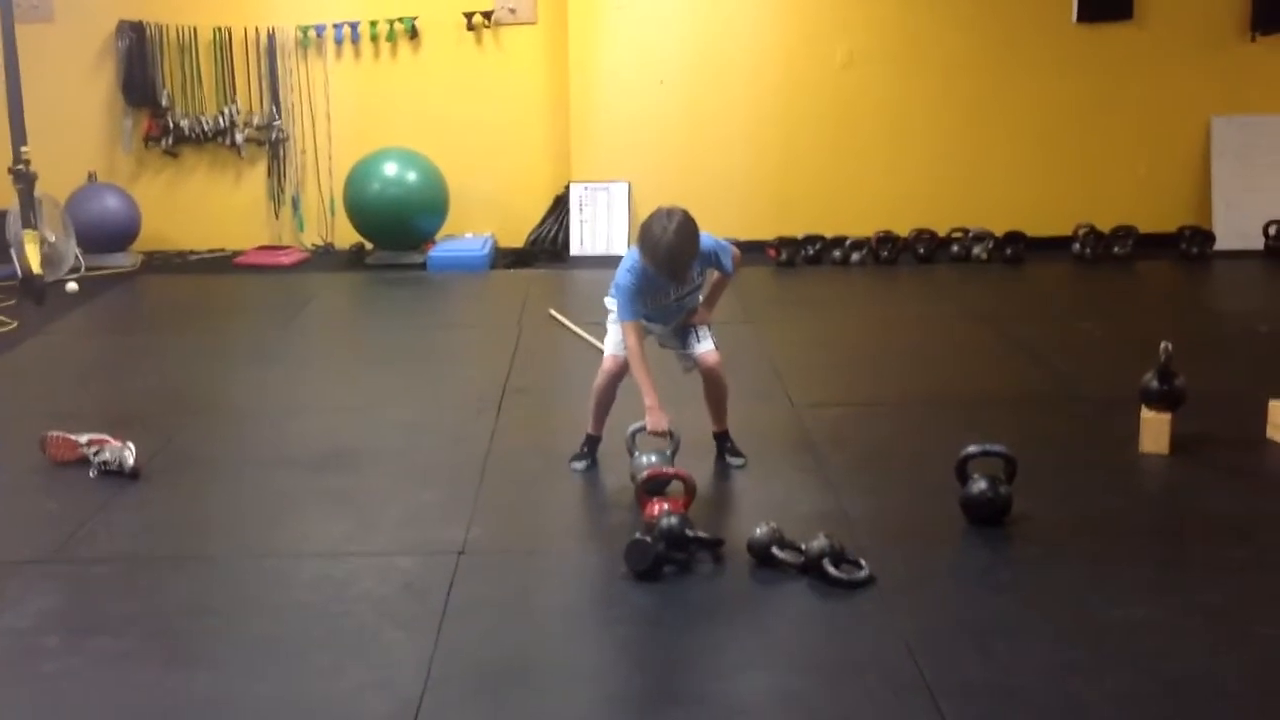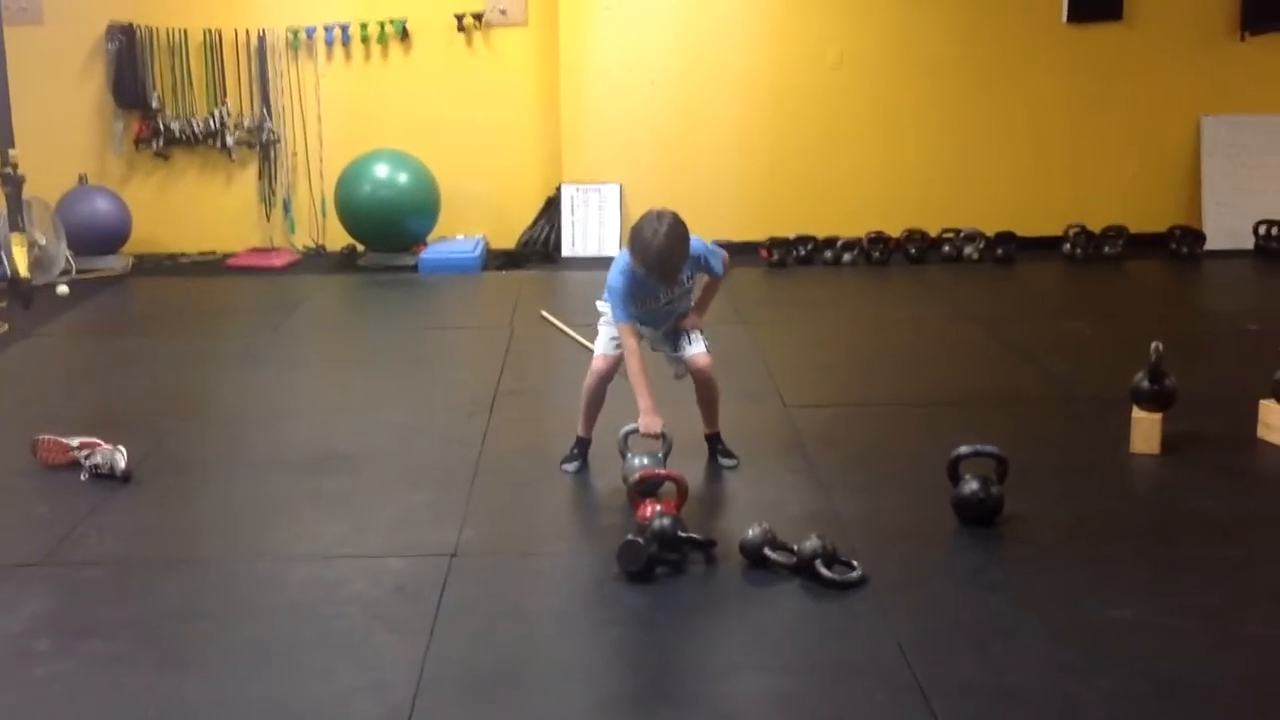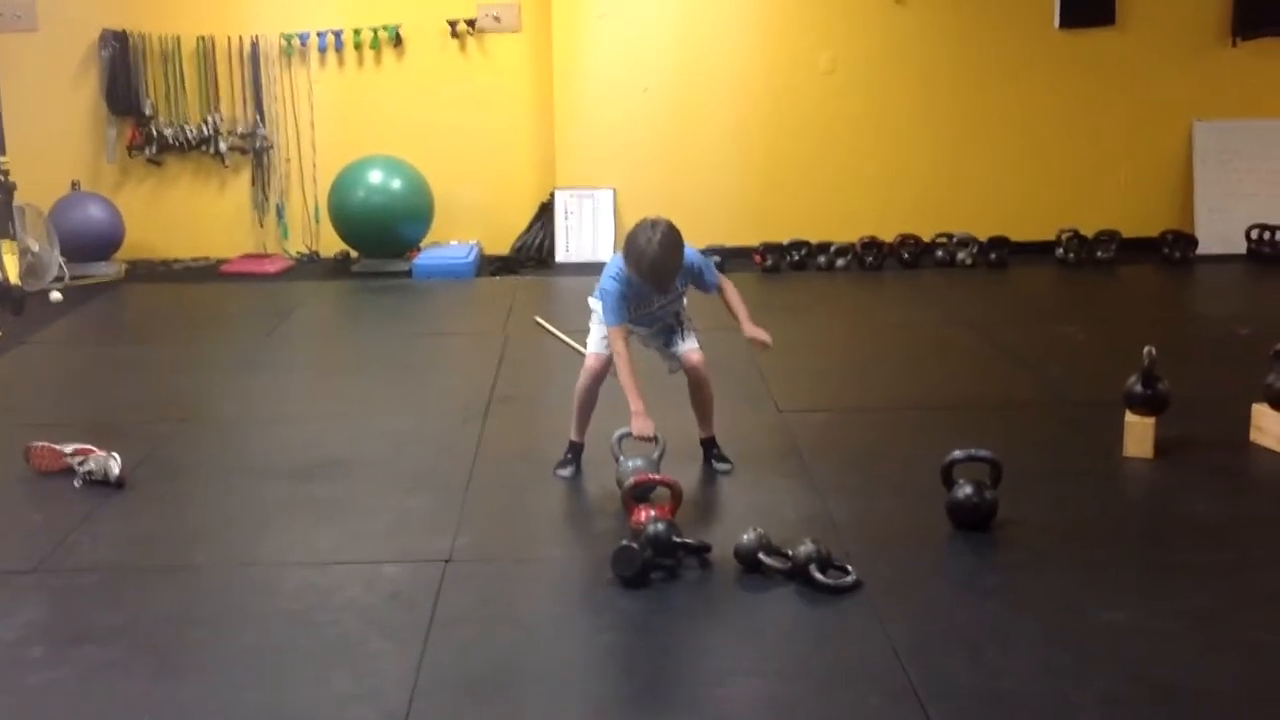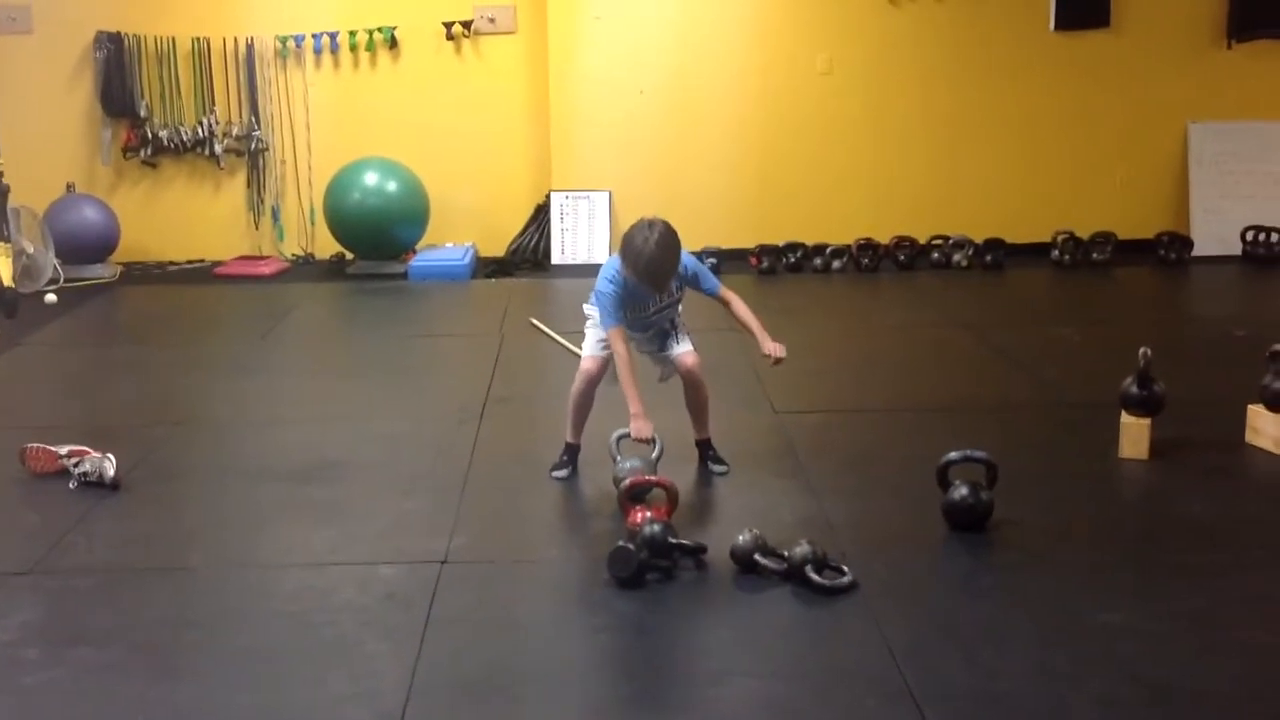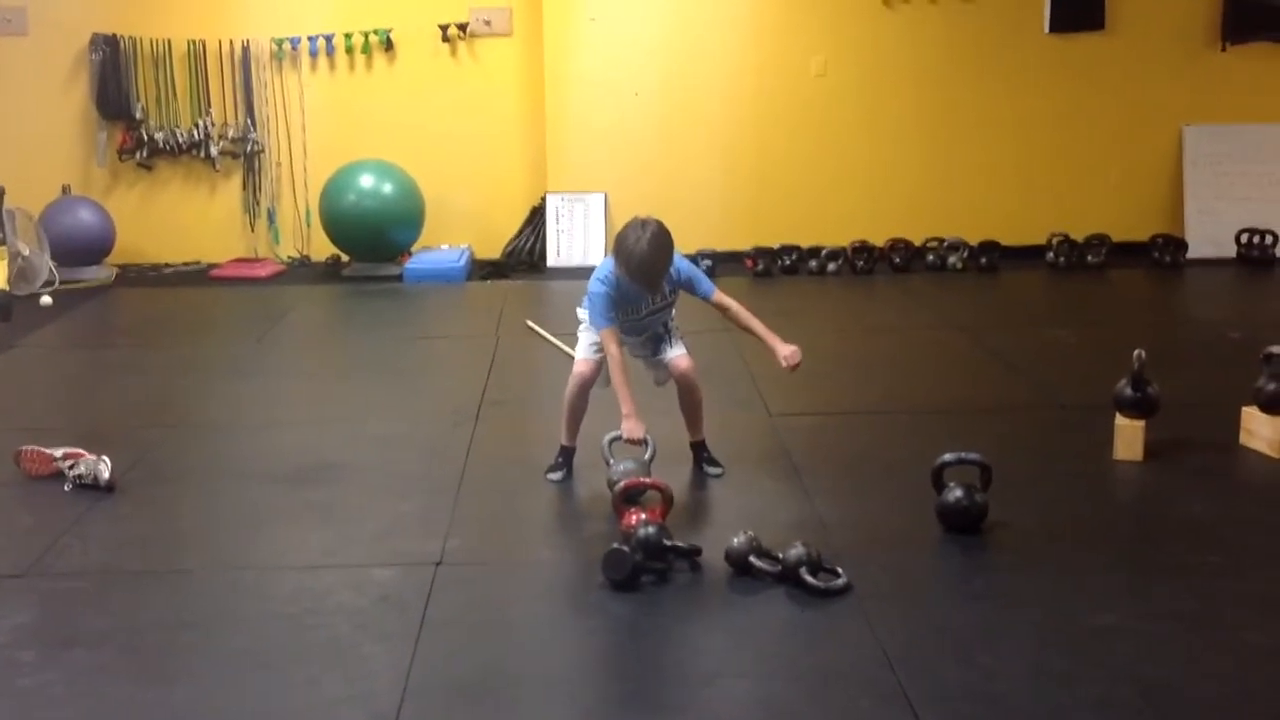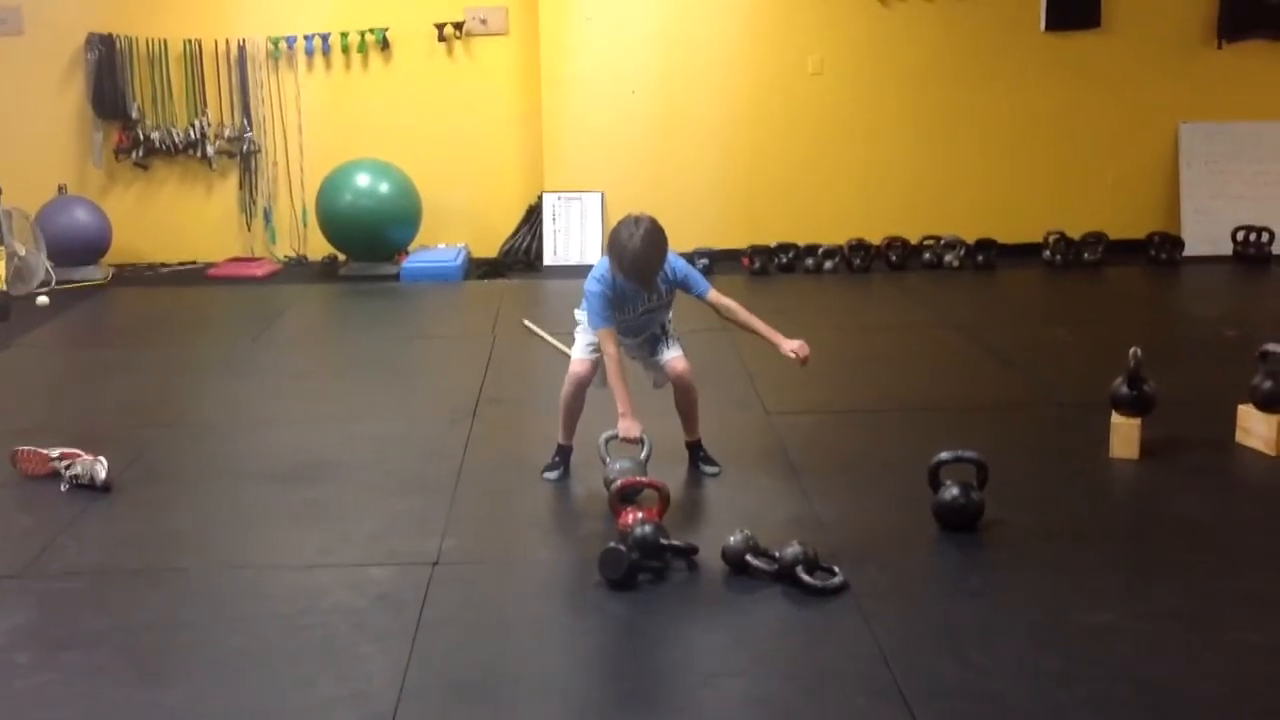
dt=0.3s
person 1, frame 1
left shoulder: (706, 247)
right shoulder: (630, 272)
left elbow: (734, 258)
right elbow: (632, 341)
left wrist: (707, 306)
right wrist: (652, 406)
left hip: (683, 313)
right hip: (633, 313)
left knee: (711, 364)
right knee: (612, 367)
left ankle: (722, 438)
right ankle: (591, 440)
person 1, frame 2
left shoulder: (696, 250)
right shoulder: (621, 275)
left elbow: (723, 263)
right elbow: (631, 346)
left wrist: (698, 312)
right wrist: (647, 409)
left hip: (674, 318)
right hip: (623, 315)
left knee: (702, 366)
right knee: (601, 368)
left ankle: (714, 440)
right ankle: (581, 442)
person 1, frame 3
left shoulder: (690, 260)
right shoulder: (615, 278)
left elbow: (722, 284)
right elbow: (622, 349)
left wrist: (747, 325)
right wrist: (637, 412)
left hip: (666, 318)
right hip: (613, 314)
left knee: (696, 364)
right knee: (594, 368)
left ankle: (709, 444)
right ankle: (574, 447)
person 1, frame 4
left shoulder: (684, 264)
right shoulder: (610, 280)
left elbow: (728, 298)
right elbow: (620, 349)
left wrist: (763, 339)
right wrist: (637, 414)
left hip: (661, 323)
right hip: (608, 322)
left knee: (691, 367)
right knee: (589, 371)
left ankle: (705, 446)
right ankle: (571, 449)
person 1, frame 5
left shoulder: (677, 267)
right shoulder: (603, 282)
left elbow: (725, 304)
right elbow: (613, 351)
left wrist: (776, 343)
right wrist: (629, 415)
left hip: (654, 327)
right hip: (603, 325)
left knee: (685, 371)
right knee: (582, 374)
left ankle: (699, 449)
right ankle: (565, 451)
person 1, frame 6
left shoulder: (672, 267)
right shoulder: (599, 282)
left elbow: (722, 304)
right elbow: (610, 350)
left wrist: (780, 341)
right wrist: (626, 415)
left hip: (652, 328)
right hip: (600, 327)
left knee: (681, 373)
right knee: (578, 374)
left ankle: (695, 448)
right ankle: (562, 451)
